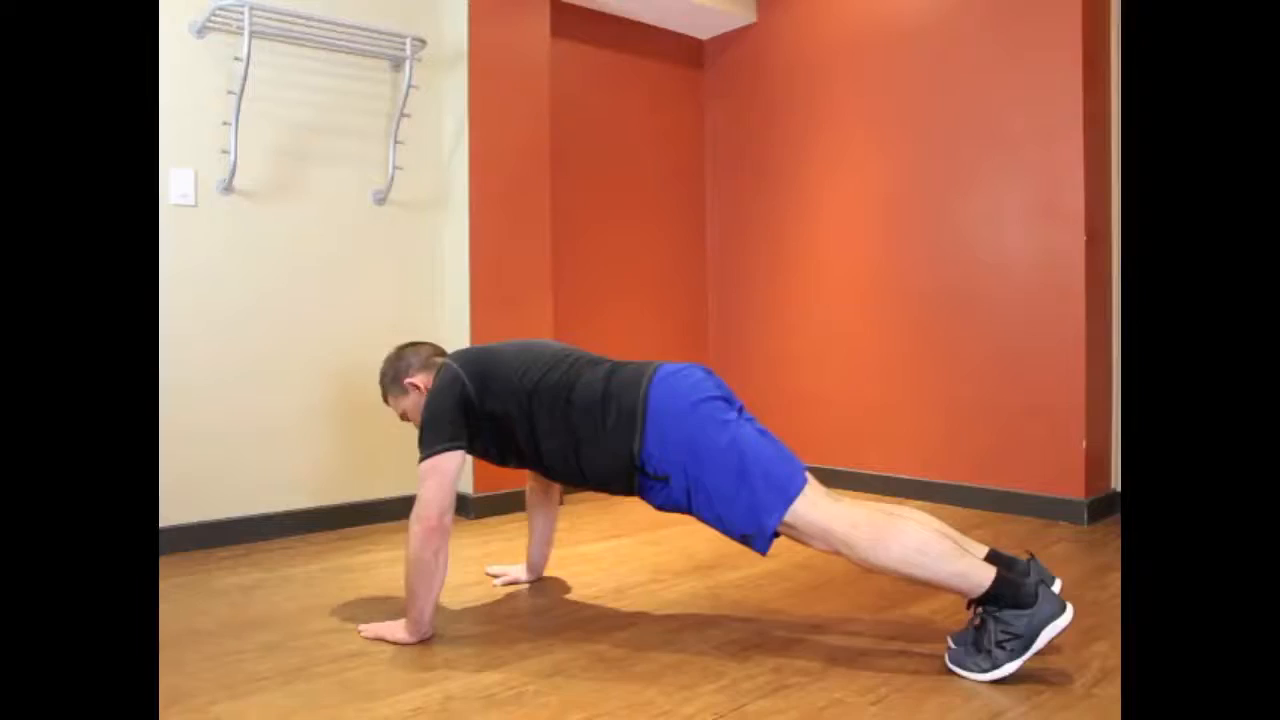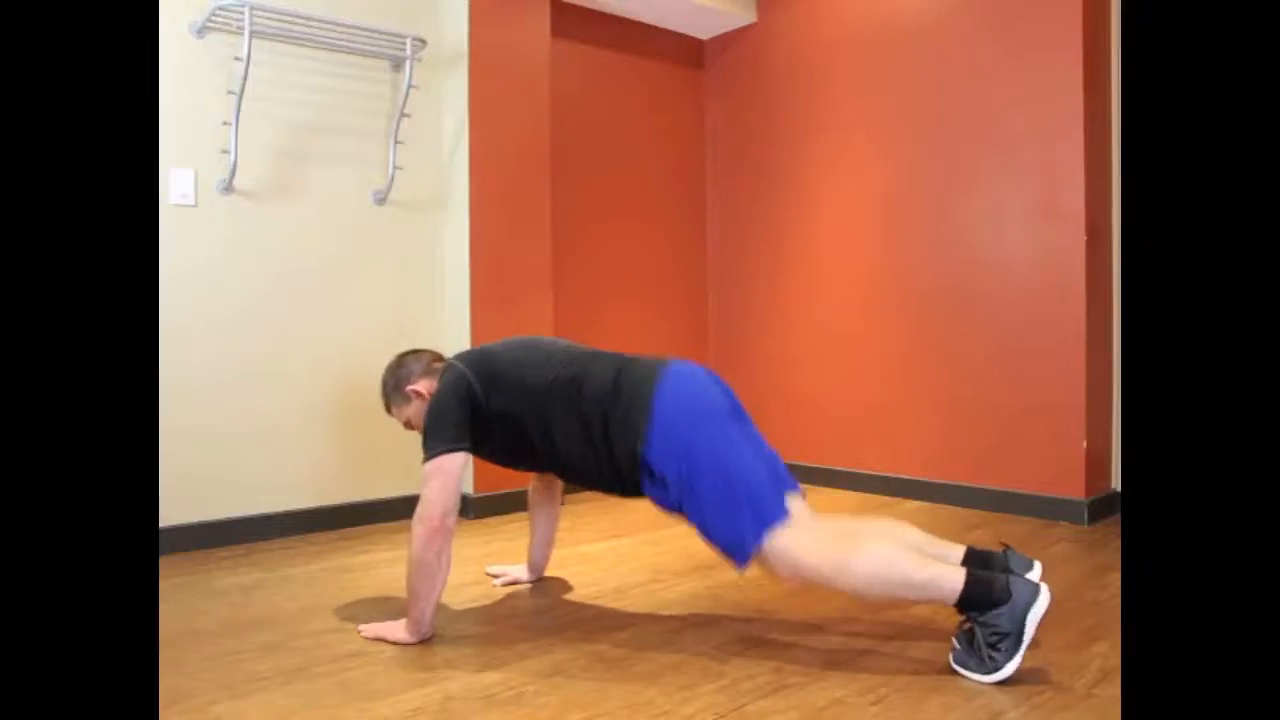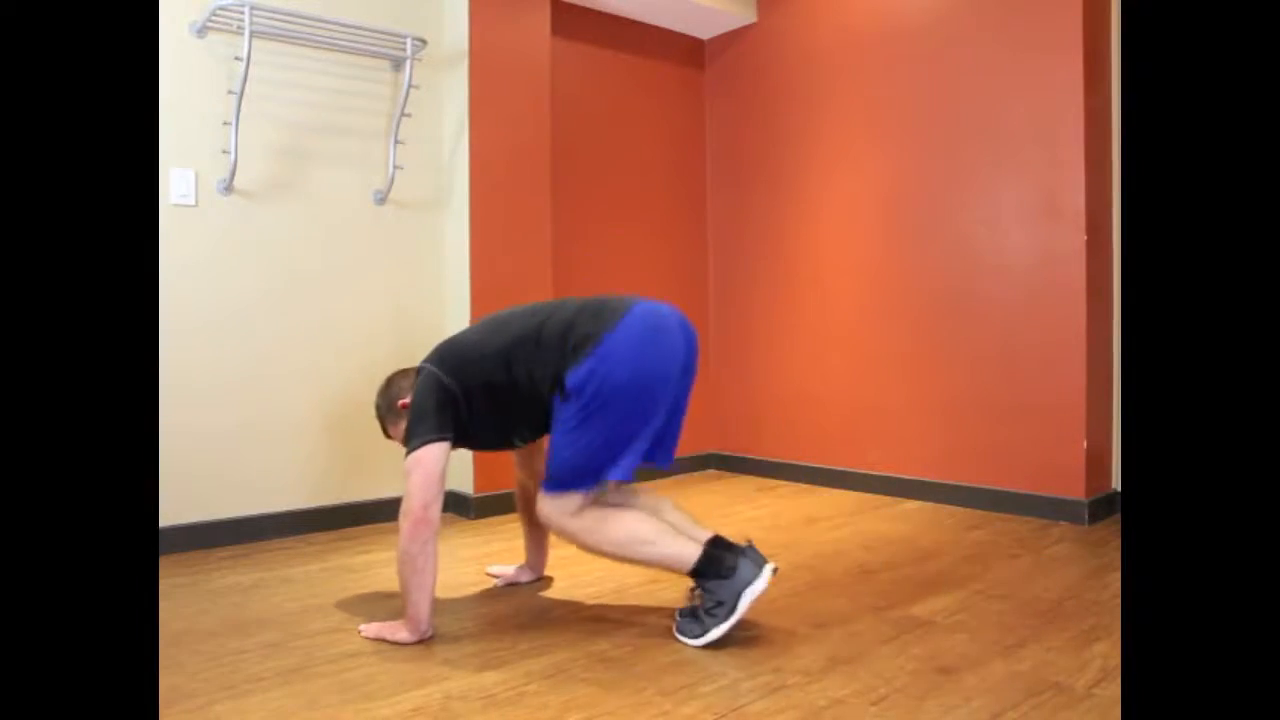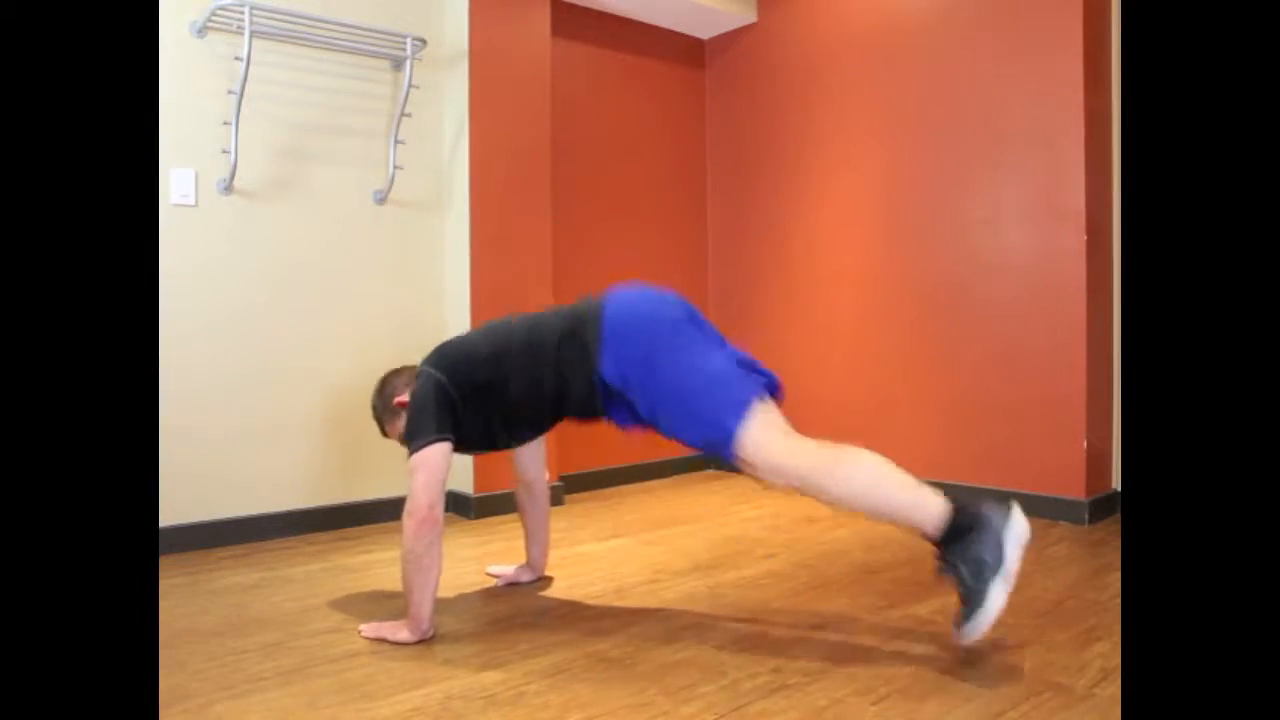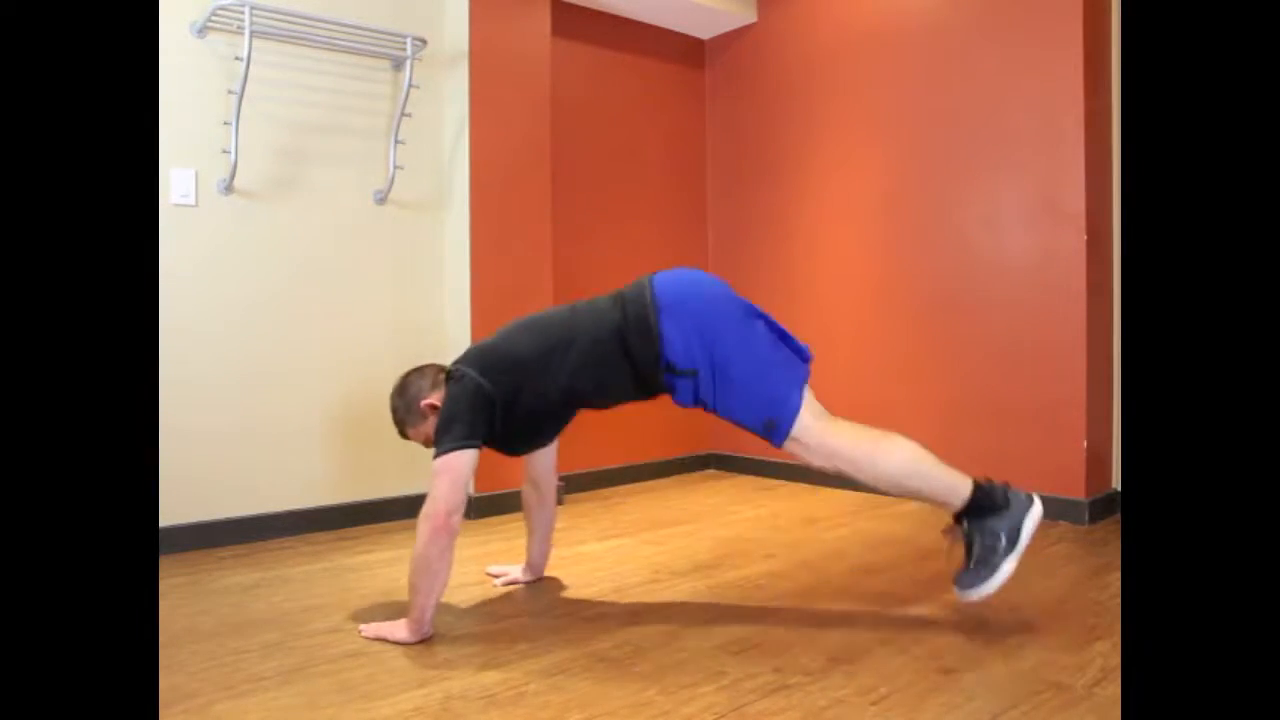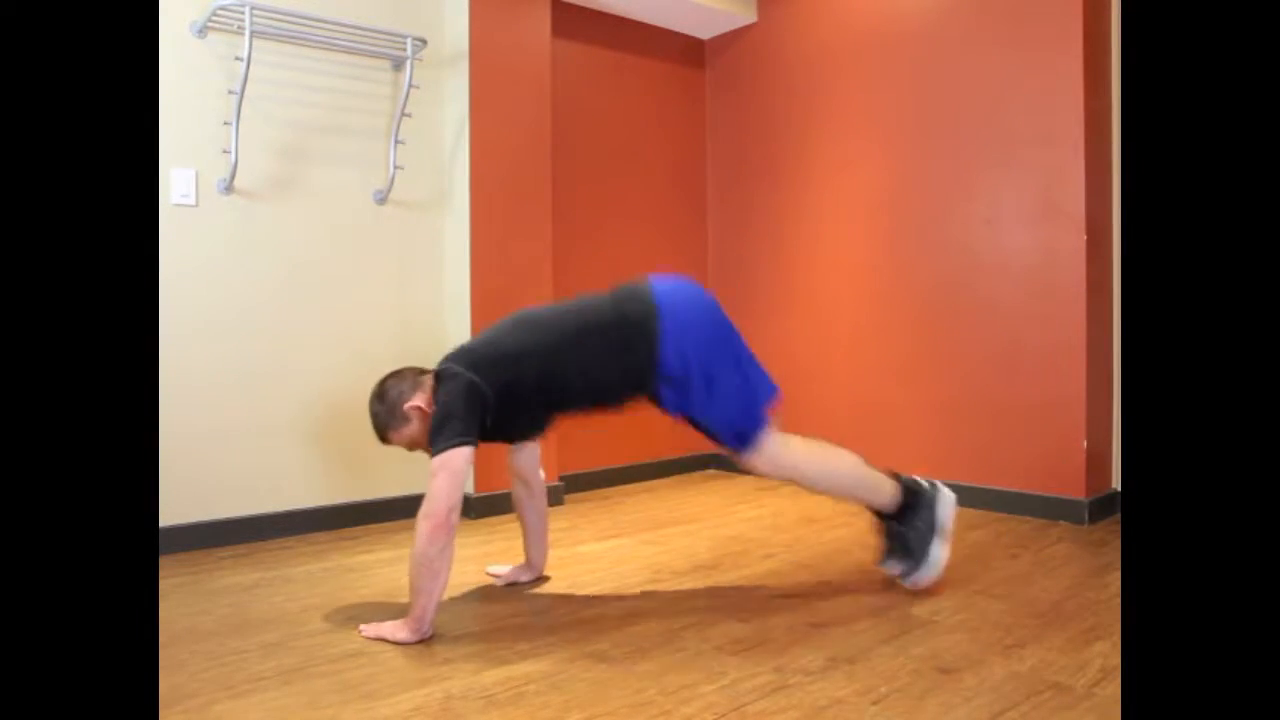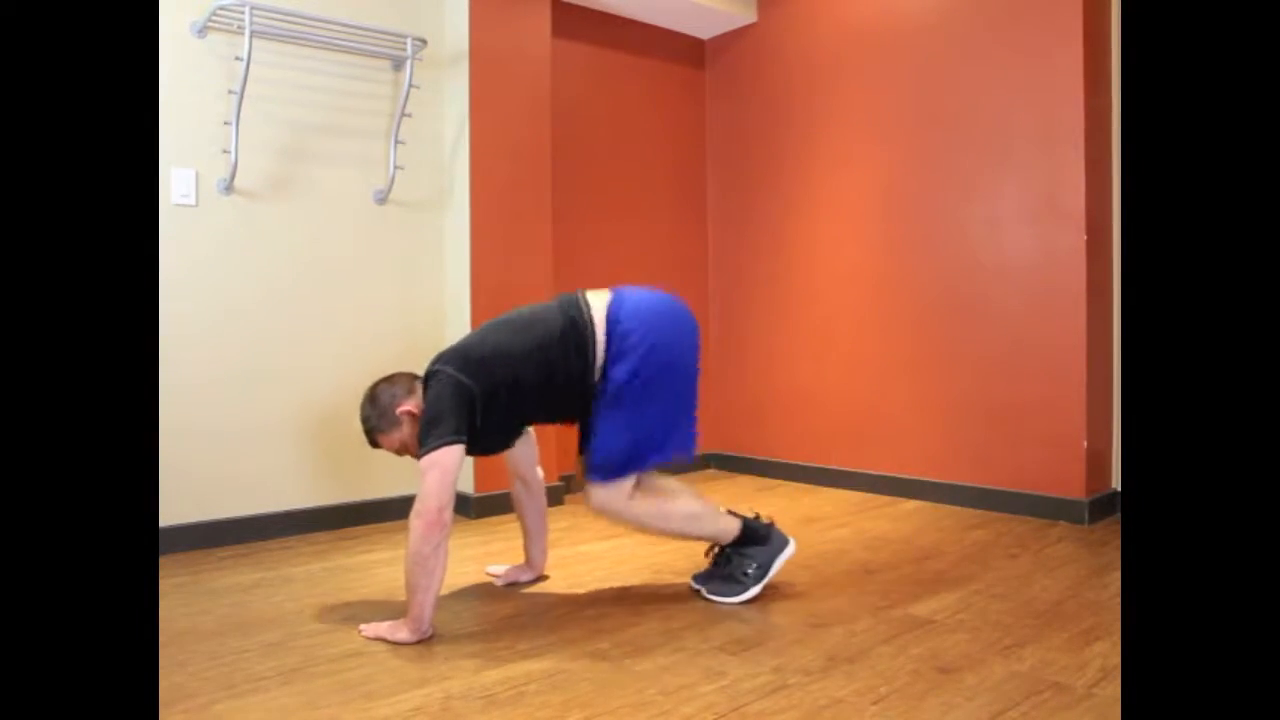
dt=0.5s
person 1, frame 1
left shoulder: (449, 391)
right shoulder: (497, 376)
left elbow: (431, 519)
right elbow: (545, 463)
left wrist: (416, 623)
right wrist: (533, 566)
left hip: (667, 426)
right hip: (677, 402)
left knee: (820, 522)
right knee: (821, 512)
left ankle: (1017, 597)
right ankle: (1010, 568)
person 1, frame 2
left shoulder: (452, 393)
right shoulder: (495, 380)
left elbow: (434, 520)
right elbow: (546, 465)
left wrist: (416, 623)
right wrist: (534, 567)
left hip: (671, 427)
right hip: (684, 401)
left knee: (796, 551)
right knee: (804, 530)
left ankle: (994, 594)
right ankle: (989, 564)
person 1, frame 3
left shoulder: (432, 392)
right shoulder: (473, 381)
left elbow: (420, 515)
right elbow: (531, 477)
left wrist: (414, 625)
right wrist: (532, 566)
left hip: (621, 352)
right hip: (657, 332)
left knee: (563, 511)
right knee: (591, 495)
left ankle: (723, 569)
right ankle: (726, 554)
person 1, frame 4
left shoulder: (433, 391)
right shoulder: (476, 391)
left elbow: (423, 512)
right elbow: (532, 475)
left wrist: (416, 622)
right wrist: (533, 564)
left hip: (633, 339)
right hip: (646, 329)
left knee: (775, 454)
right knee: (774, 448)
left ankle: (969, 531)
right ankle: (970, 528)
person 1, frame 5
left shoulder: (467, 393)
right shoulder: (506, 383)
left elbow: (441, 516)
right elbow: (541, 474)
left wrist: (417, 623)
right wrist: (533, 565)
left hip: (678, 316)
right hip: (679, 313)
left knee: (814, 438)
right knee: (813, 434)
left ankle: (990, 506)
right ankle: (984, 508)
person 1, frame 6
left shoulder: (457, 394)
right shoulder: (490, 382)
left elbow: (439, 516)
right elbow: (527, 472)
left wrist: (416, 623)
right wrist: (533, 564)
left hip: (674, 329)
right hip: (668, 326)
left knee: (763, 452)
right knee: (762, 449)
left ankle: (911, 500)
right ankle: (899, 502)
person 1, frame 7
left shoulder: (447, 397)
right shoulder: (479, 395)
left elbow: (431, 515)
right elbow: (528, 474)
left wrist: (413, 626)
right wrist: (534, 564)
left hip: (645, 334)
right hip: (637, 328)
left knee: (606, 497)
right knee: (626, 481)
left ankle: (754, 538)
right ankle: (738, 530)
